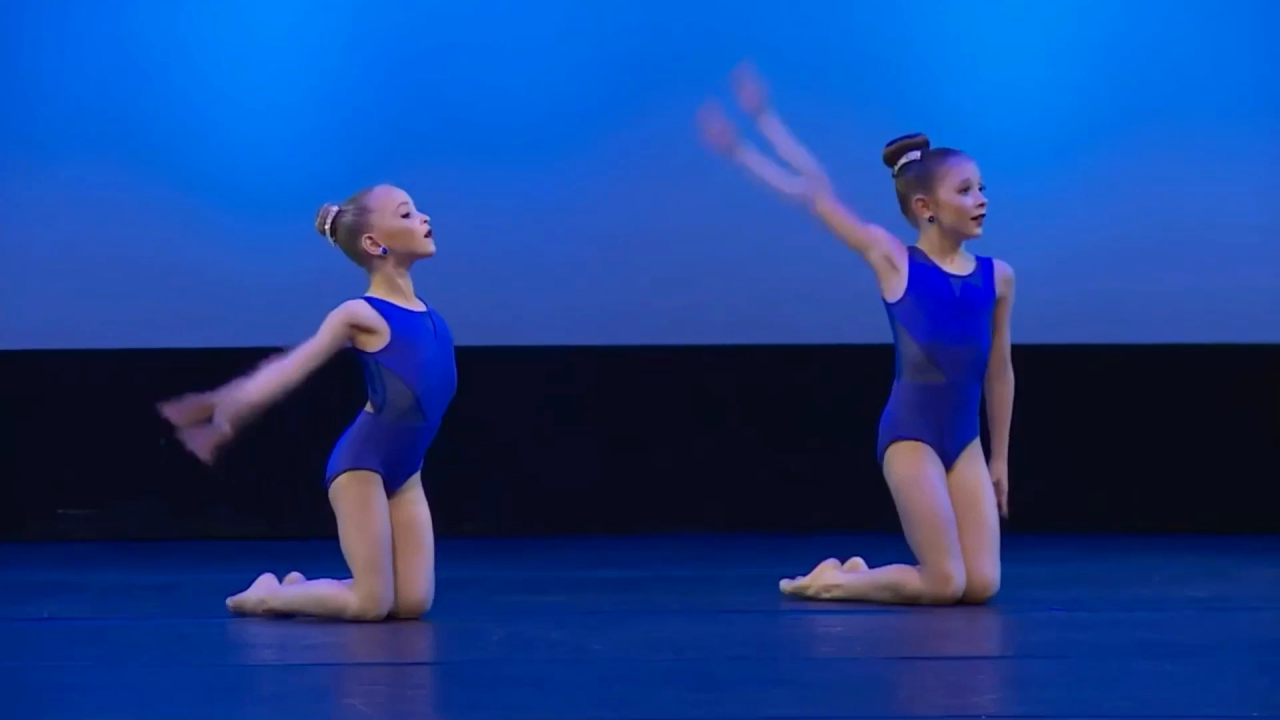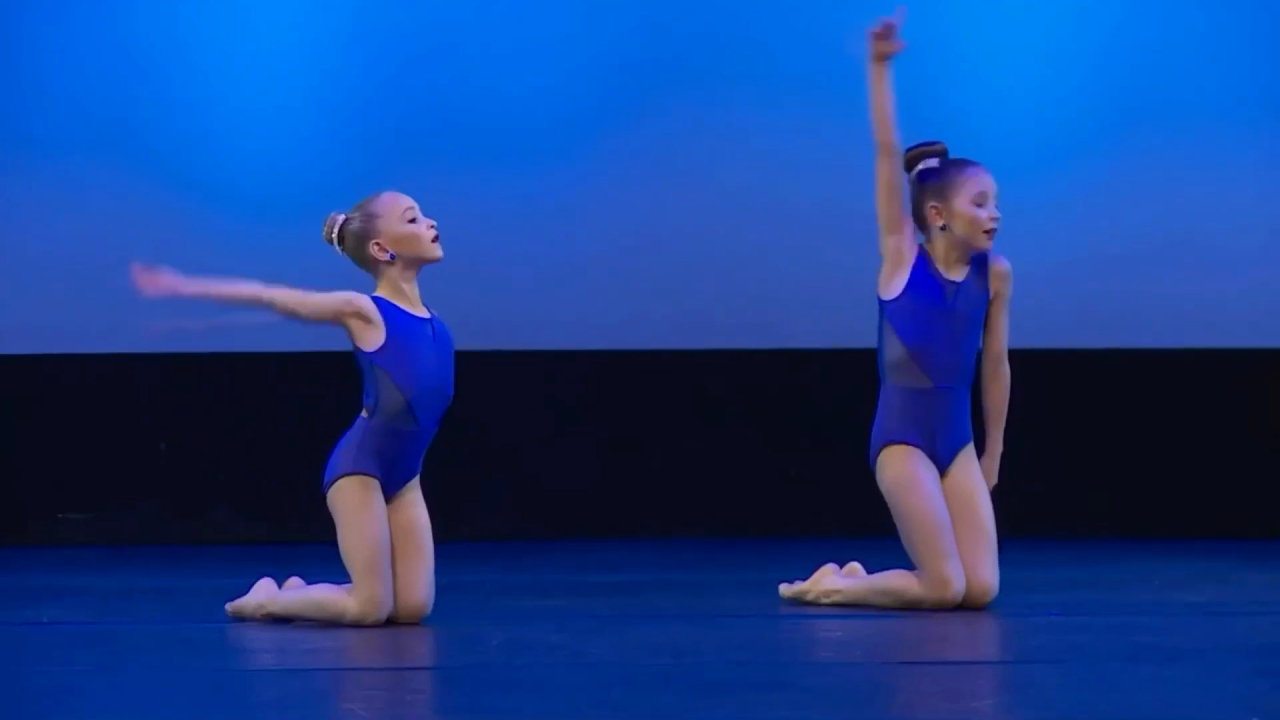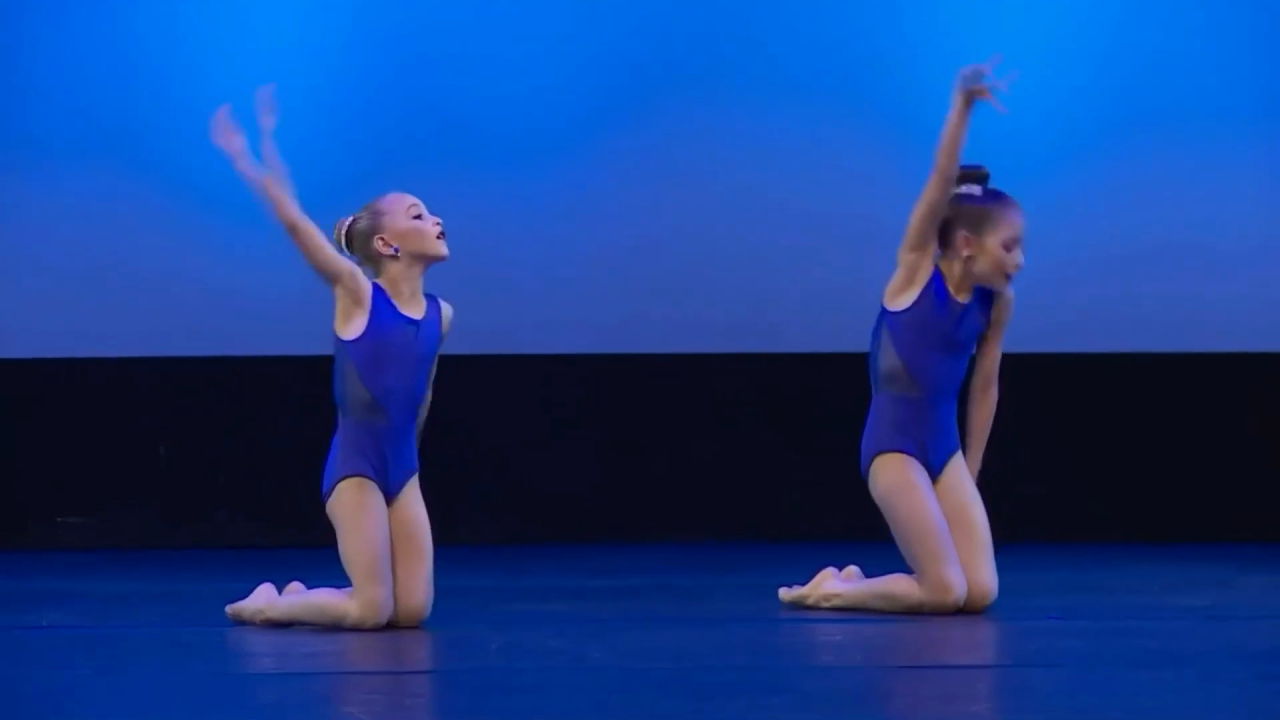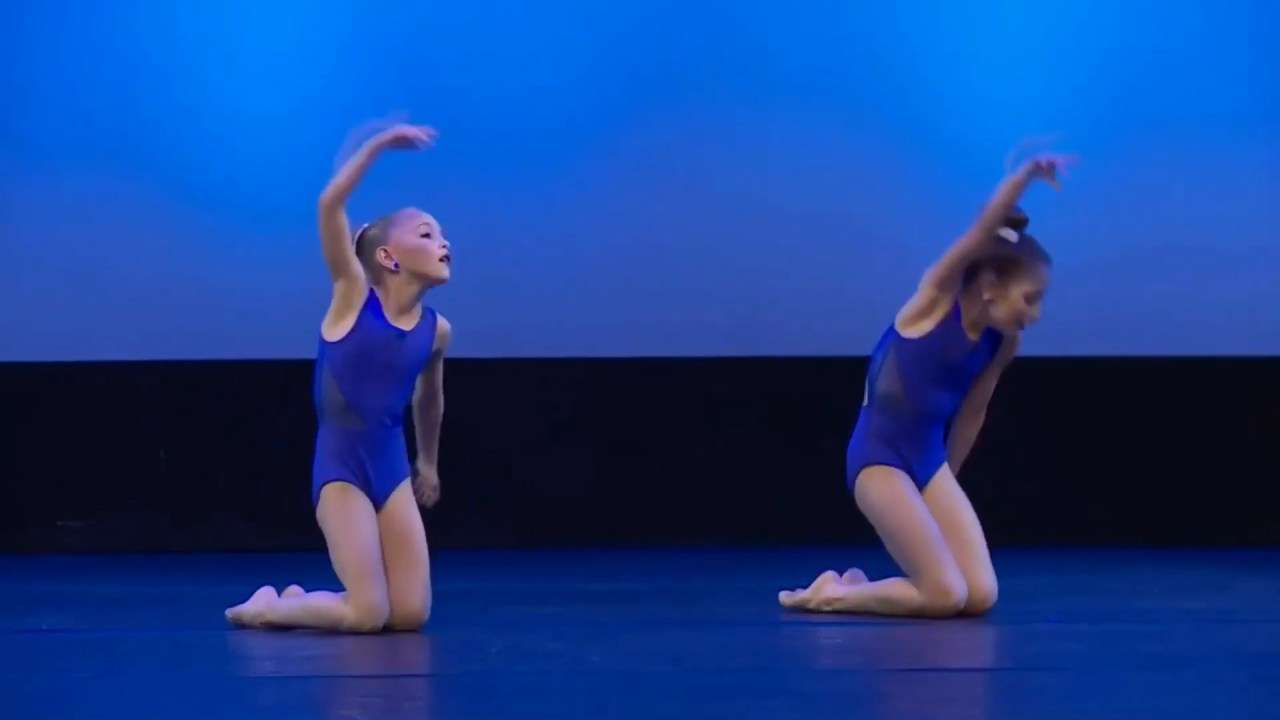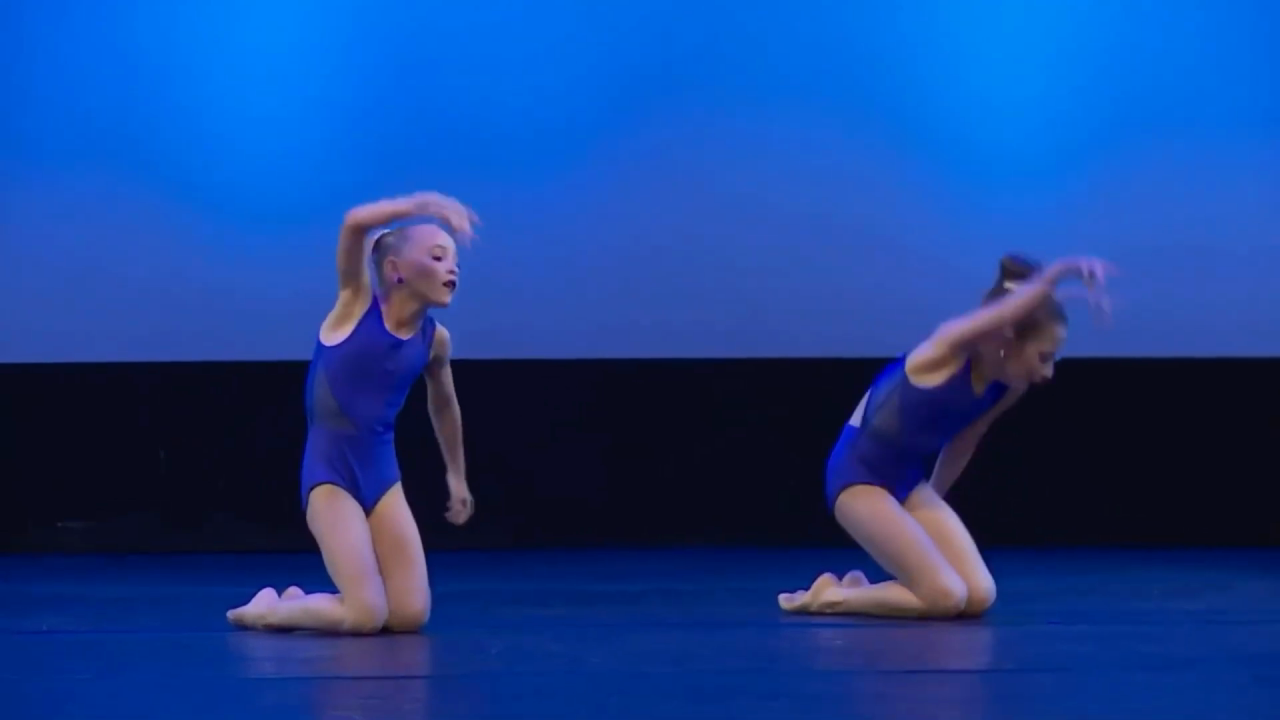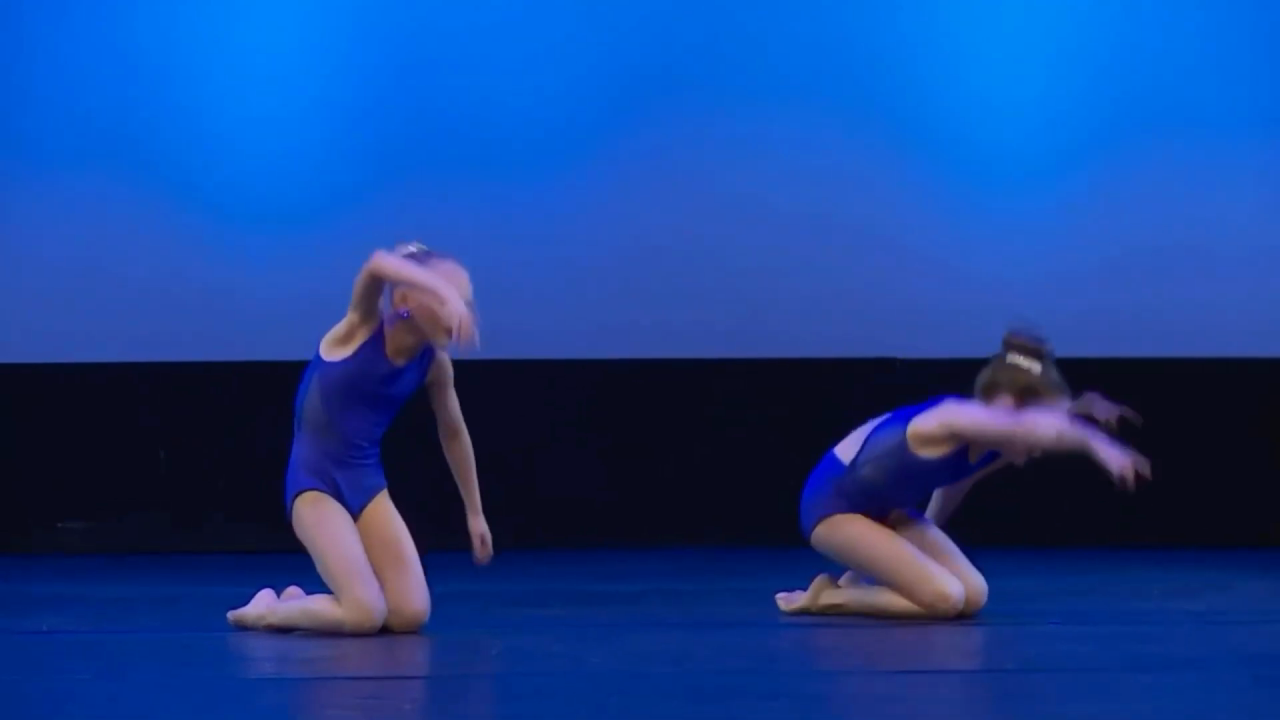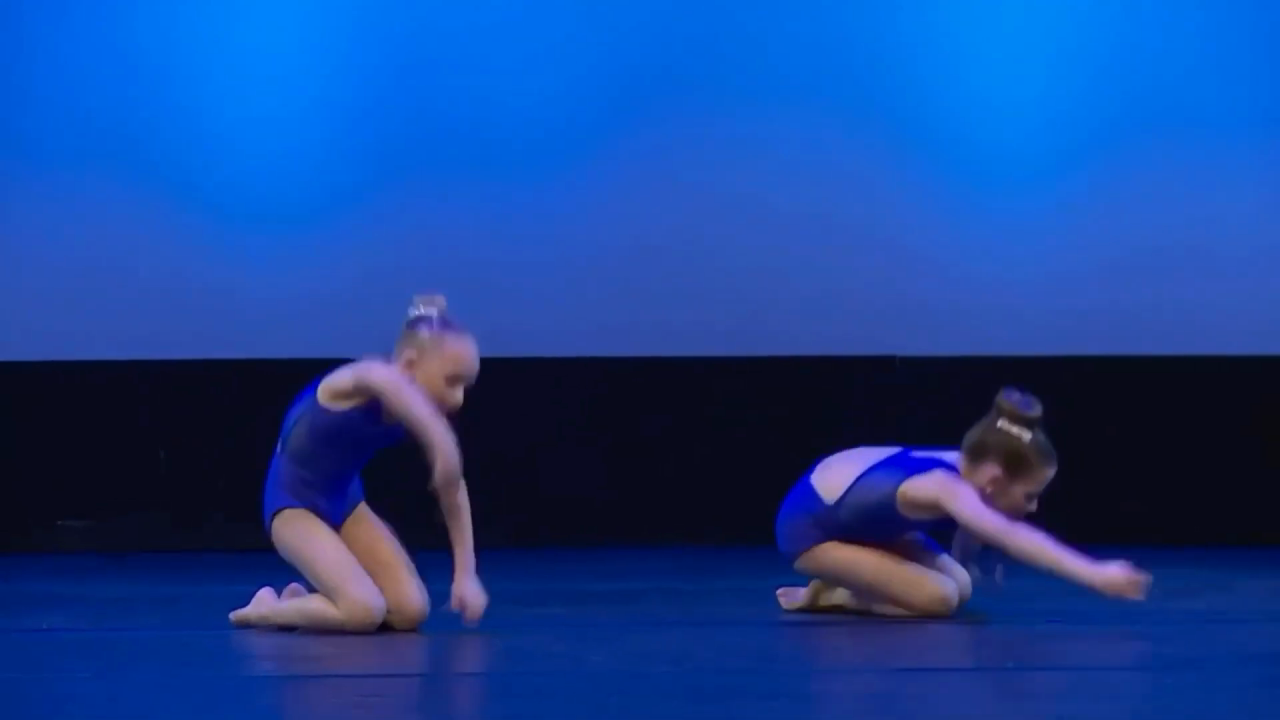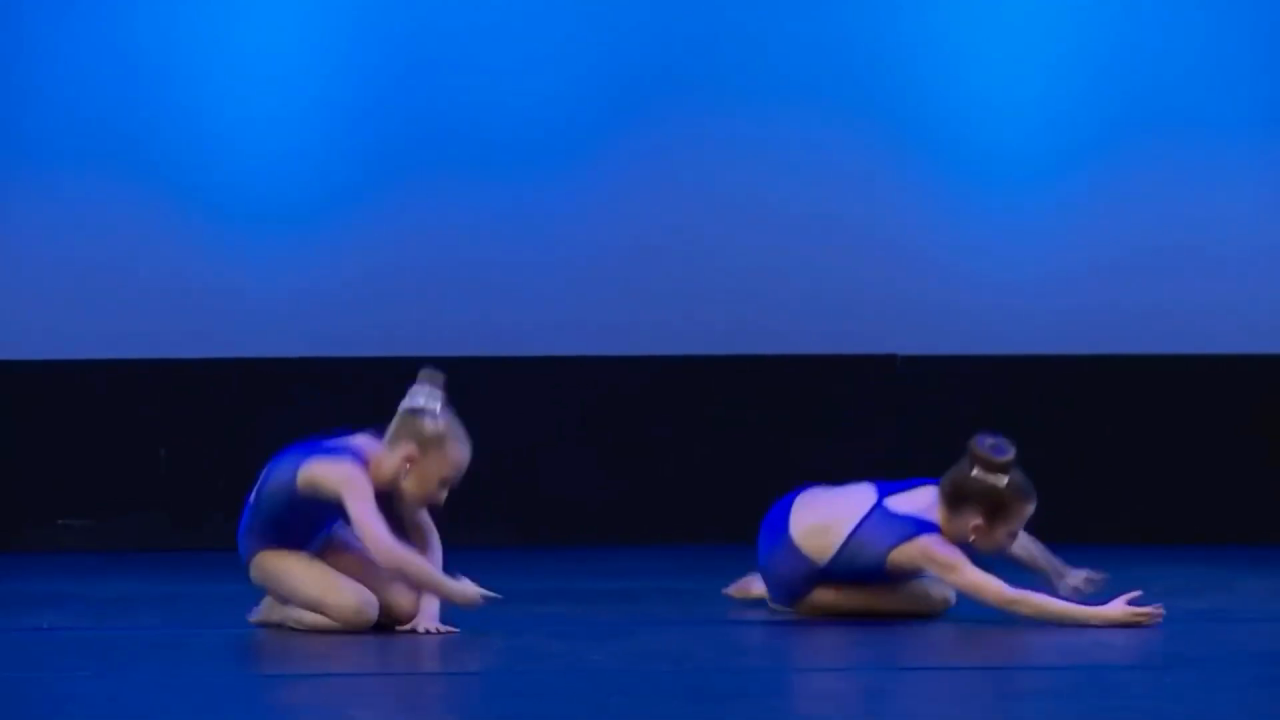
dt=0.3s
person 1, frame 1
left shoulder: (997, 276)
right shoulder: (893, 259)
left elbow: (999, 372)
right elbow: (818, 193)
left wrist: (999, 460)
right wrist: (761, 118)
left hip: (965, 441)
right hip: (910, 433)
left knee: (982, 585)
right knee: (946, 586)
left ankle: (859, 570)
right ankle: (831, 579)
person 1, frame 2
left shoulder: (995, 275)
right shoulder: (901, 256)
left elbow: (996, 368)
right elbow: (887, 155)
left wrist: (993, 454)
right wrist: (880, 66)
left hip: (958, 441)
right hip: (902, 437)
left knee: (981, 589)
right knee: (945, 590)
left ankle: (857, 580)
right ankle: (830, 587)
person 1, frame 3
left shoulder: (998, 302)
right shoulder: (916, 270)
left elbow: (985, 388)
right elbow: (940, 182)
left wrist: (972, 469)
right wrist: (962, 104)
left hip: (945, 448)
right hip: (893, 445)
left knee: (981, 593)
right knee: (946, 592)
left ankle: (856, 582)
right ankle: (832, 590)
person 1, frame 4
left shoulder: (1004, 341)
right shoulder: (935, 299)
left elbow: (971, 414)
right elbow: (982, 231)
left wrist: (944, 479)
right wrist: (1026, 171)
left hip: (929, 462)
right hip: (877, 456)
left knee: (980, 595)
right knee: (947, 596)
left ankle: (858, 586)
right ankle: (831, 594)
person 1, frame 5
left shoulder: (1008, 387)
right shoulder: (949, 349)
right elbow: (1014, 306)
left wrist: (931, 505)
left hip: (908, 480)
right hip: (858, 476)
left knee: (980, 596)
right knee: (948, 597)
left ankle: (862, 590)
right ankle: (832, 596)
person 1, frame 6
left shoulder: (988, 444)
right shoulder: (955, 419)
right elbow: (1032, 426)
left wrist: (925, 539)
right wrist: (1091, 438)
left hip: (884, 506)
right hip: (830, 504)
left knee: (973, 595)
right knee: (946, 597)
left ankle: (859, 584)
right ankle: (832, 597)
person 1, frame 7
left shoulder: (968, 480)
right shoulder: (944, 487)
left elbow: (976, 531)
right elbow: (1011, 535)
left wrist: (956, 563)
right wrist: (1093, 574)
left hip: (855, 518)
right hip: (810, 530)
left knee: (958, 586)
right knee: (941, 599)
left ankle: (842, 583)
right ankle: (828, 597)
person 1, frame 8
left shoulder: (941, 495)
right shoulder: (929, 547)
left elbow: (1014, 535)
right elbow: (1011, 599)
left wrist: (1062, 573)
right wrist: (1099, 615)
left hip: (793, 512)
right hip: (791, 572)
right knee: (936, 598)
person 2, frame 1
left shoulder: (422, 311)
right shoulder: (363, 312)
right elbow: (289, 367)
right wrist: (226, 410)
left hip: (405, 471)
right hip: (361, 465)
left knee: (413, 604)
right knee: (372, 605)
left ankle: (300, 585)
right ankle: (268, 595)
person 2, frame 2
left shoulder: (430, 320)
right shoulder: (362, 310)
right elbow: (272, 297)
right wrist: (185, 286)
left hip: (405, 475)
right hip: (360, 467)
left knee: (413, 608)
right knee: (372, 608)
left ankle: (297, 594)
right ankle: (269, 598)
person 2, frame 3
left shoulder: (440, 315)
right shoulder: (355, 293)
right elbow: (294, 219)
right wrist: (249, 148)
left hip: (403, 471)
right hip: (354, 468)
left knee: (413, 610)
right knee: (371, 612)
left ankle: (300, 595)
right ankle: (267, 603)
person 2, frame 4
left shoulder: (435, 330)
right shoulder: (353, 297)
right elbow: (330, 204)
left wrist: (428, 461)
right wrist: (383, 140)
left hip: (392, 472)
right hip: (340, 470)
left knee: (410, 614)
right knee: (368, 615)
left ankle: (300, 599)
right ankle: (266, 608)
person 2, frame 5
left shoulder: (435, 340)
right shoulder: (356, 304)
left elbow: (444, 408)
right elbow: (353, 224)
left wrist: (457, 476)
right wrist: (425, 203)
left hip: (382, 473)
right hip: (330, 472)
left knee: (411, 616)
right knee: (366, 617)
left ankle: (298, 602)
right ankle: (267, 610)
person 2, frame 6
left shoulder: (434, 361)
right shoulder: (363, 329)
left elbow: (454, 433)
right elbow: (377, 265)
left wrist: (474, 512)
right wrist: (445, 292)
left hip: (367, 484)
right hip: (314, 480)
left knee: (412, 614)
right knee: (367, 615)
left ankle: (300, 602)
right ankle: (266, 611)
person 2, frame 7
left shoulder: (420, 410)
right shoulder: (362, 381)
left elbow: (453, 487)
right elbow: (389, 384)
left wrist: (465, 572)
right wrist: (441, 442)
left hip: (345, 500)
right hip: (294, 502)
left knee: (411, 612)
right knee: (365, 612)
left ankle: (301, 600)
right ankle: (268, 609)
person 2, frame 8
right shoulder: (351, 476)
left elbow: (426, 539)
right elbow: (388, 555)
left wrist: (428, 604)
right wrist: (452, 590)
left hip: (316, 531)
right hip: (268, 546)
left knee: (404, 609)
right knee: (361, 612)
left ankle: (298, 599)
right ankle: (280, 610)
